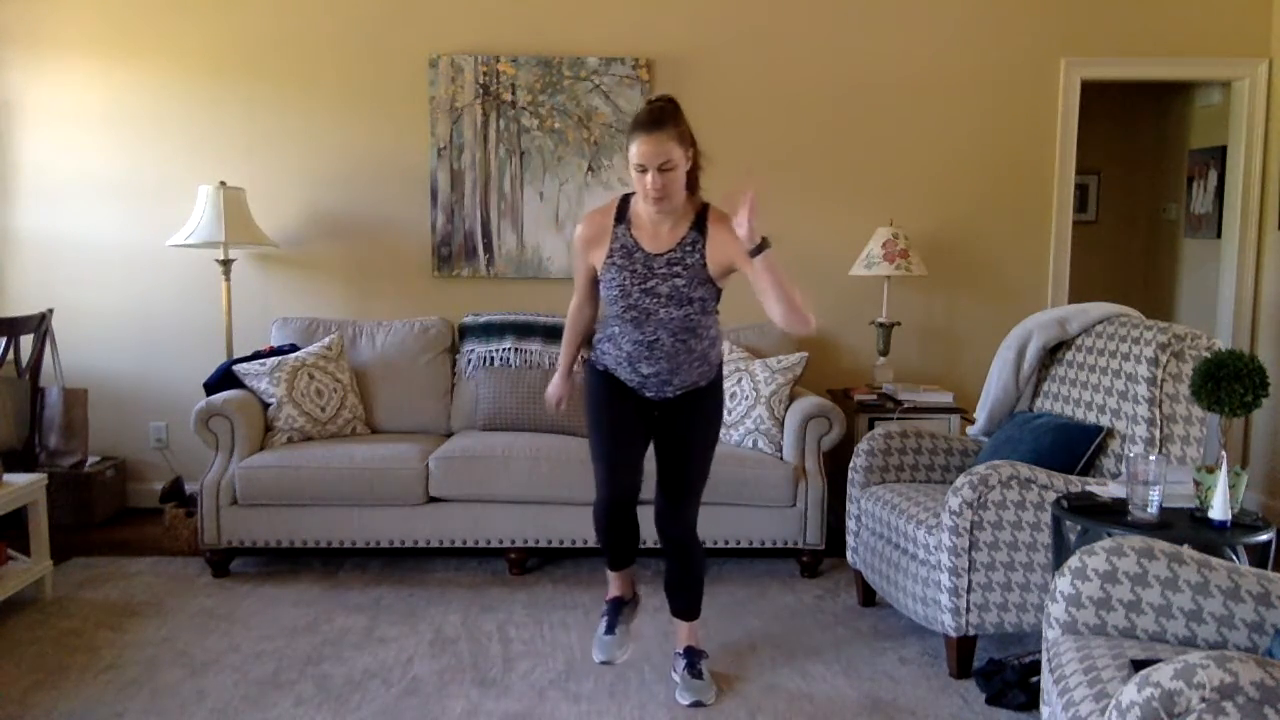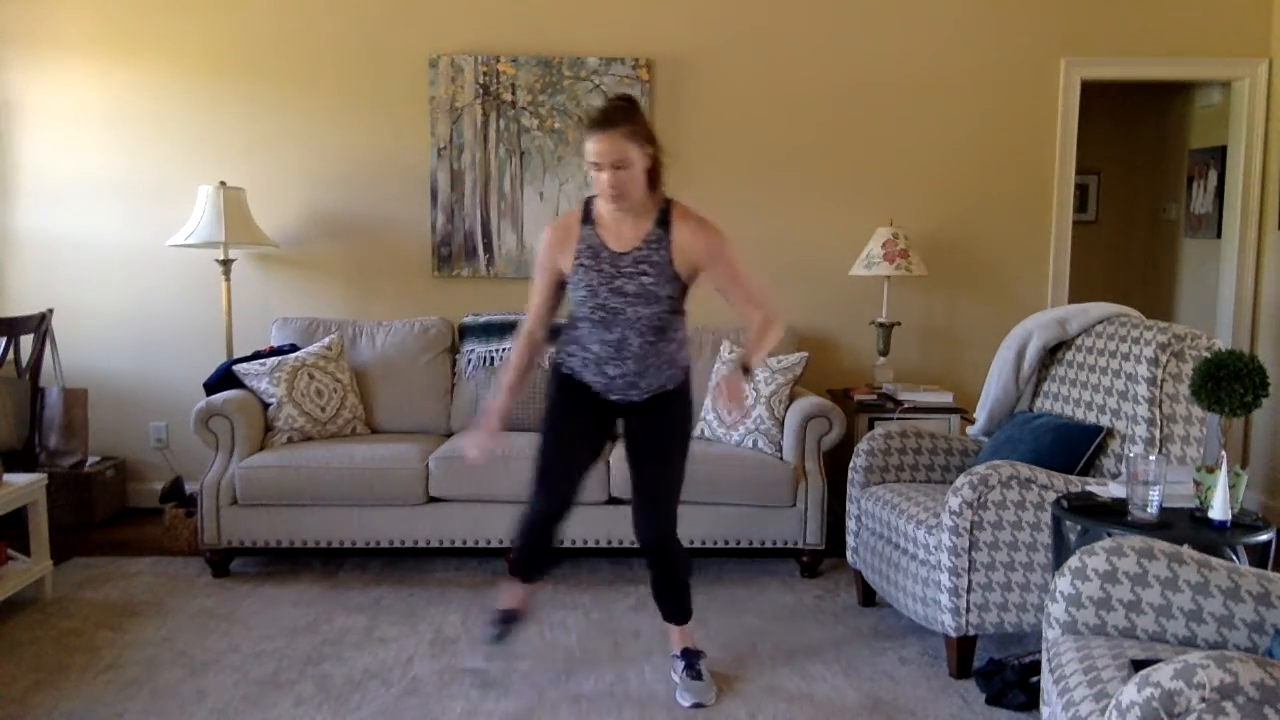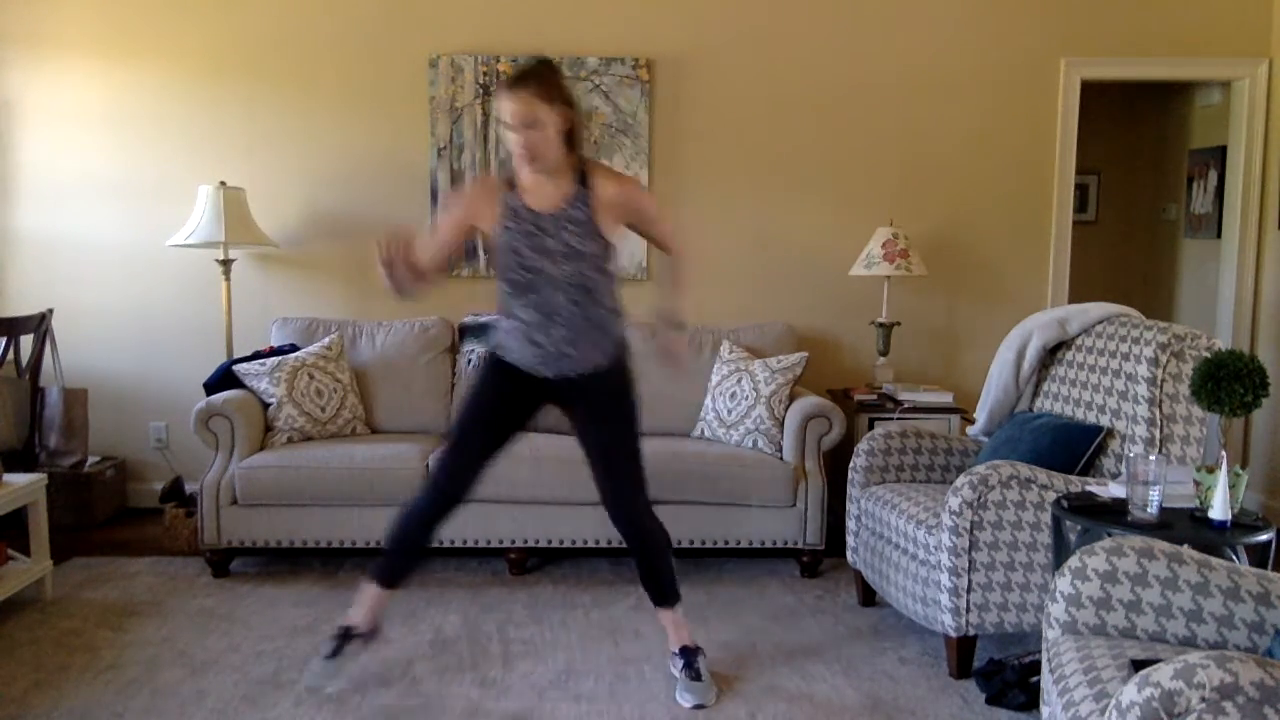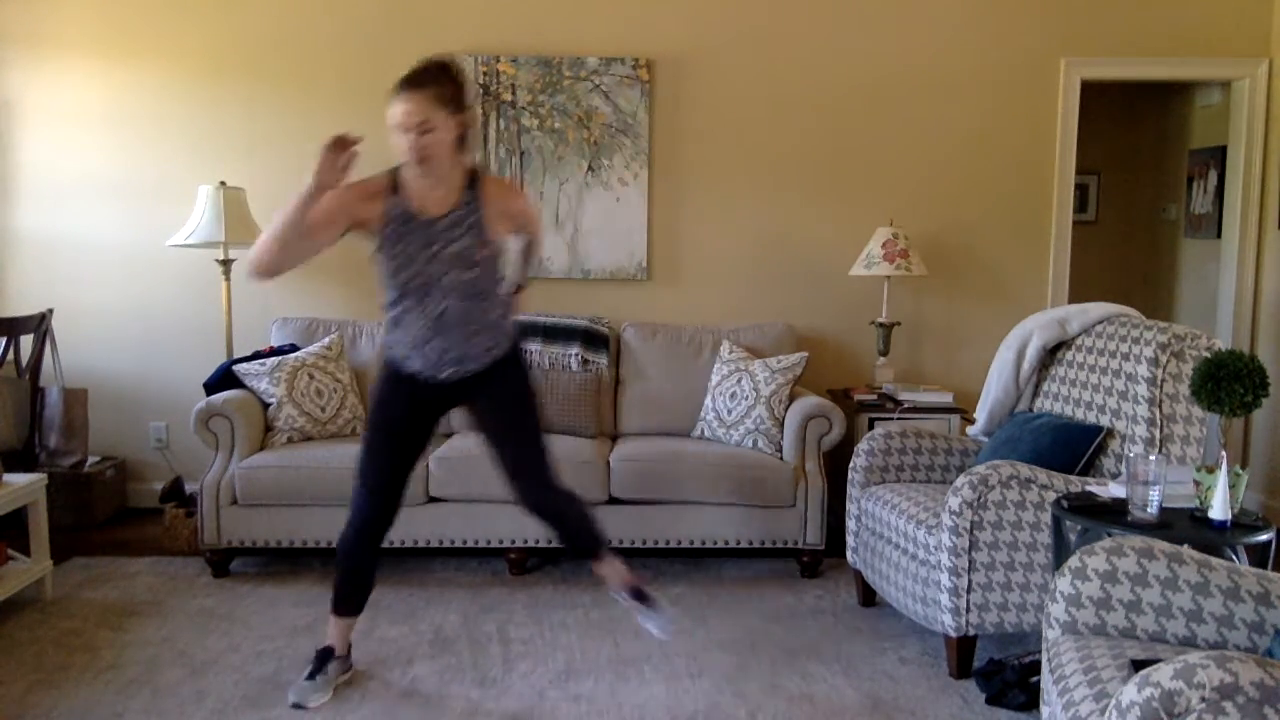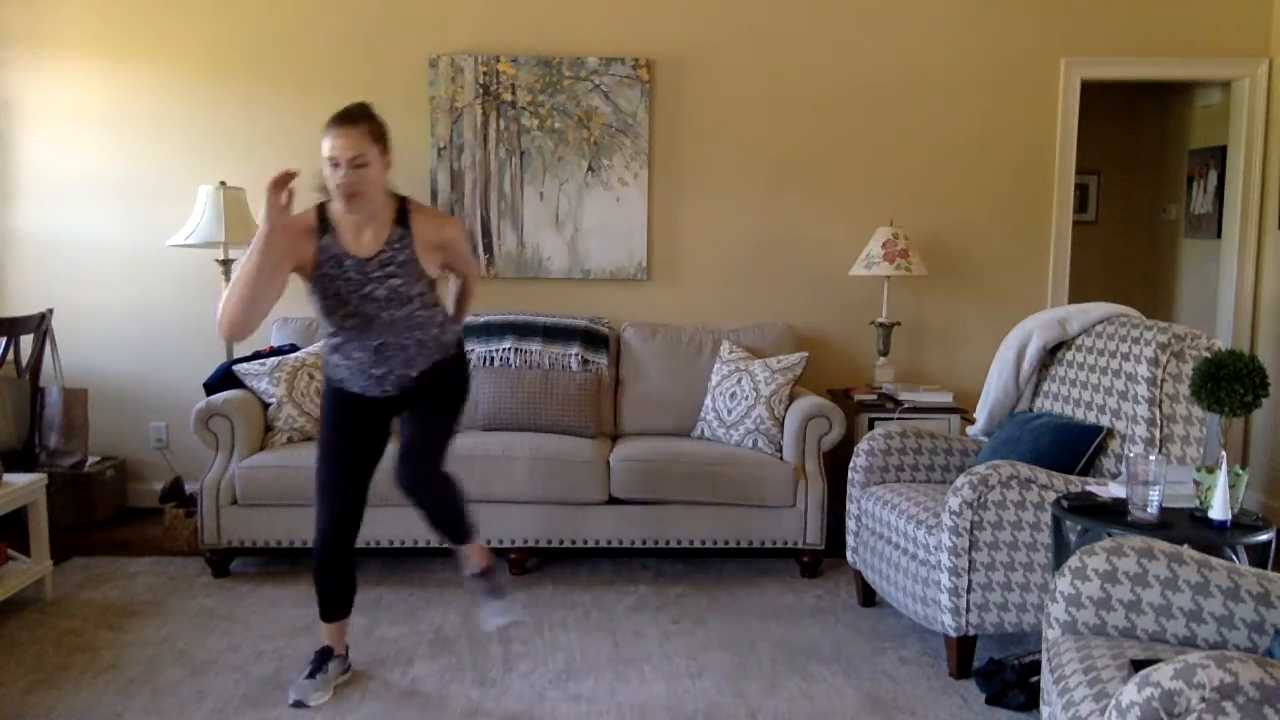
dt=0.2s
person 1, frame 1
left shoulder: (722, 234)
right shoulder: (595, 229)
left elbow: (799, 324)
left wrist: (755, 246)
right wrist: (562, 370)
left hip: (693, 389)
right hip: (615, 379)
left knee: (677, 521)
right knee: (615, 495)
left ankle: (688, 649)
right ankle: (620, 594)
person 1, frame 2
left shoulder: (691, 233)
right shoulder: (563, 234)
left elbow: (765, 318)
right elbow: (534, 326)
left wrist: (742, 370)
right wrist: (494, 410)
left hip: (661, 393)
right hip: (581, 384)
left knee: (655, 526)
right knee: (548, 501)
left ankle: (684, 650)
right ankle: (513, 601)
person 1, frame 3
left shoulder: (614, 191)
right shoulder: (481, 198)
left elbow: (671, 244)
right elbow: (416, 278)
left wrist: (672, 320)
right wrist: (395, 261)
left hip: (597, 370)
right hip: (515, 365)
left knee: (629, 509)
right knee: (443, 488)
left ankle: (682, 645)
right ankle: (362, 618)
person 1, frame 4
left shoulder: (501, 199)
right shoulder: (366, 197)
left elbow: (533, 237)
right elbow: (262, 264)
right wrist: (316, 188)
left hip: (493, 365)
right hip: (410, 374)
left knee: (536, 488)
right knee: (369, 513)
left ankle: (619, 578)
right ankle: (335, 649)
person 1, frame 5
left shoulder: (433, 228)
right shoulder: (299, 234)
left elbow: (471, 276)
right elbow: (232, 326)
right wrist: (270, 229)
left hip: (435, 369)
right hip: (352, 386)
left knee: (417, 472)
right knee: (334, 526)
left ankle: (478, 563)
right ankle: (333, 650)
